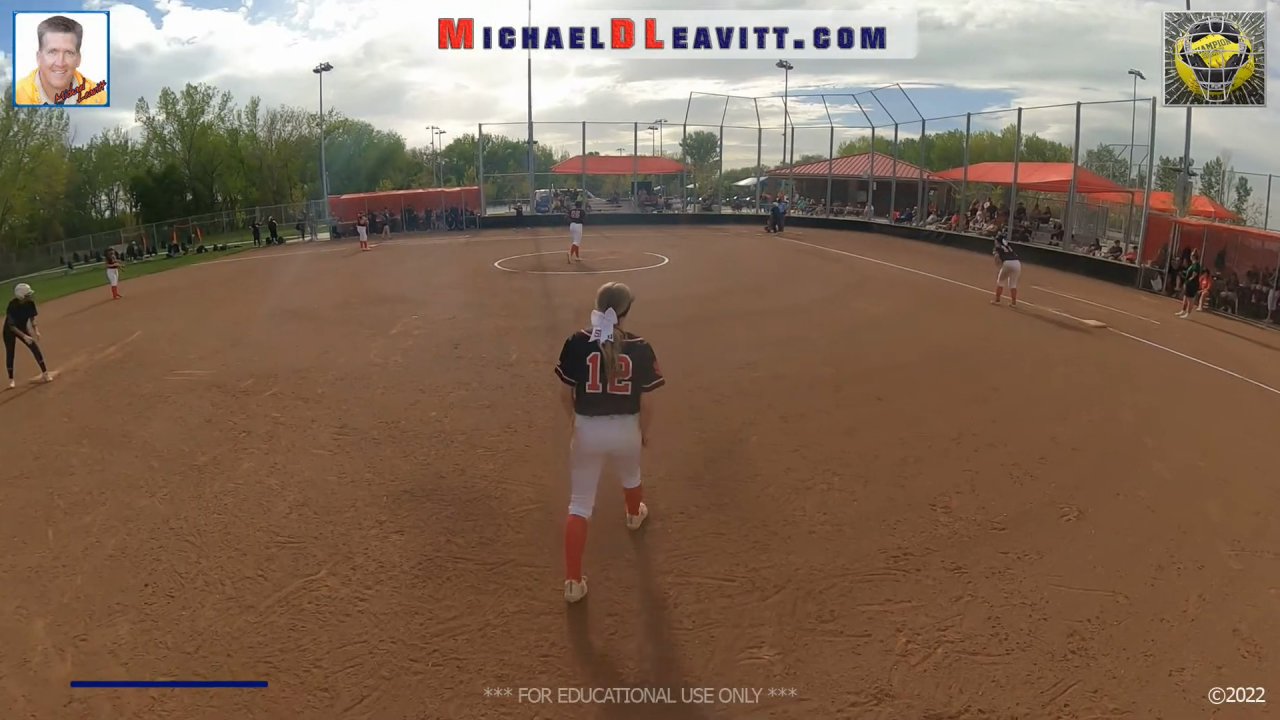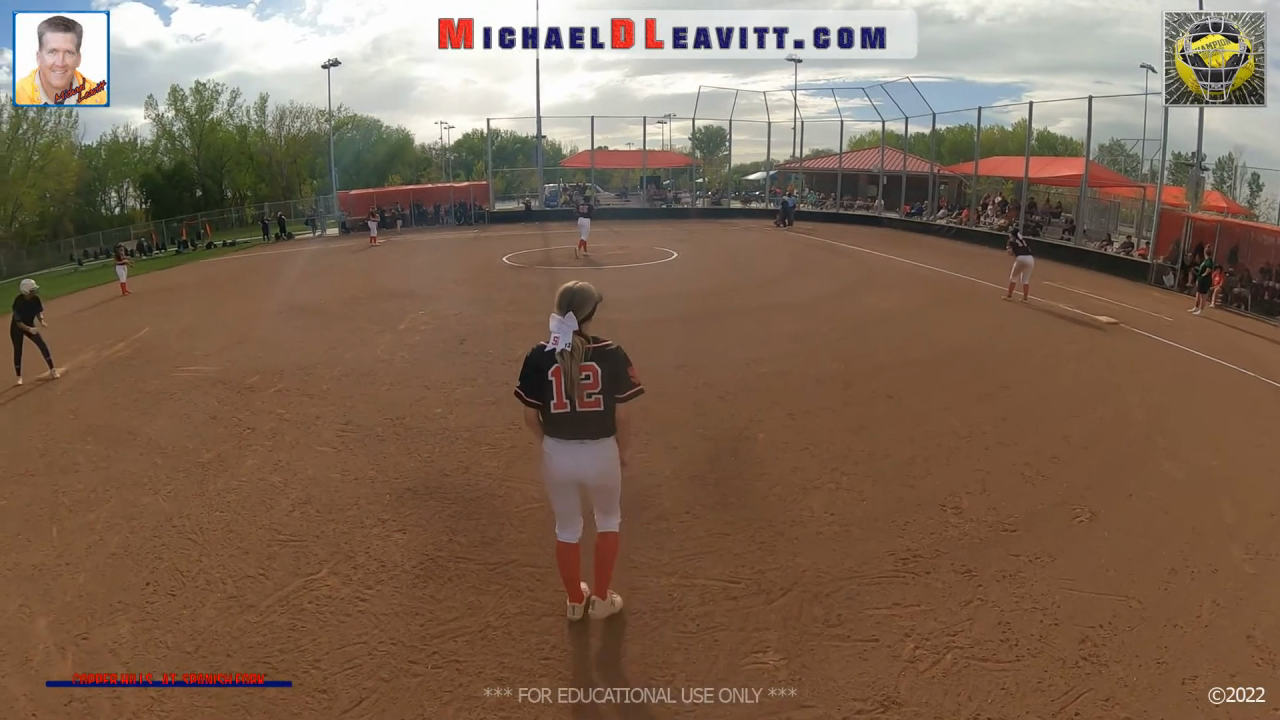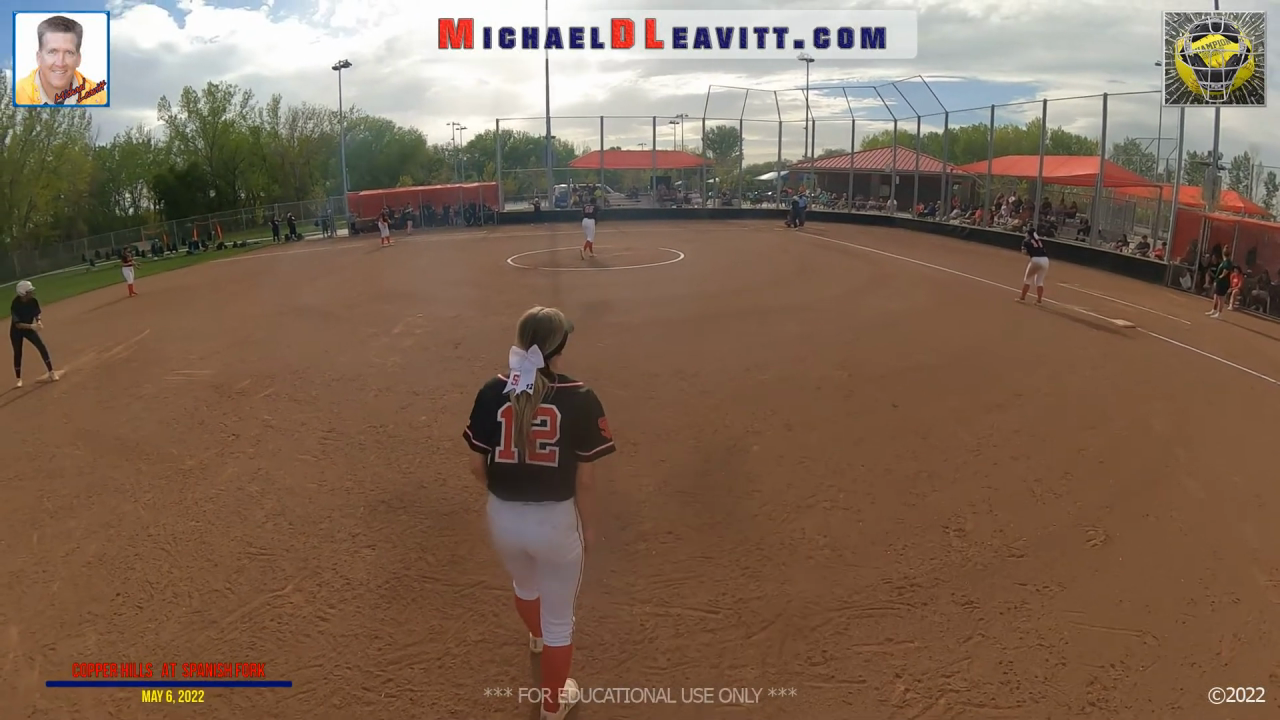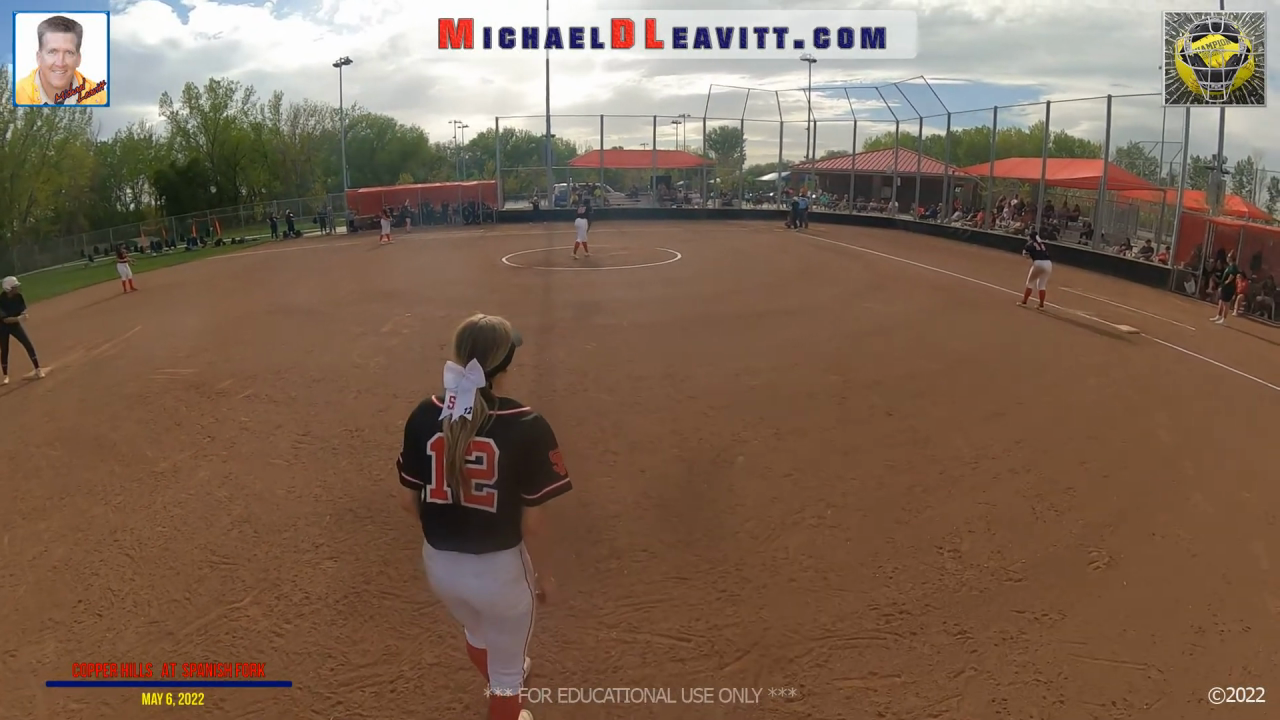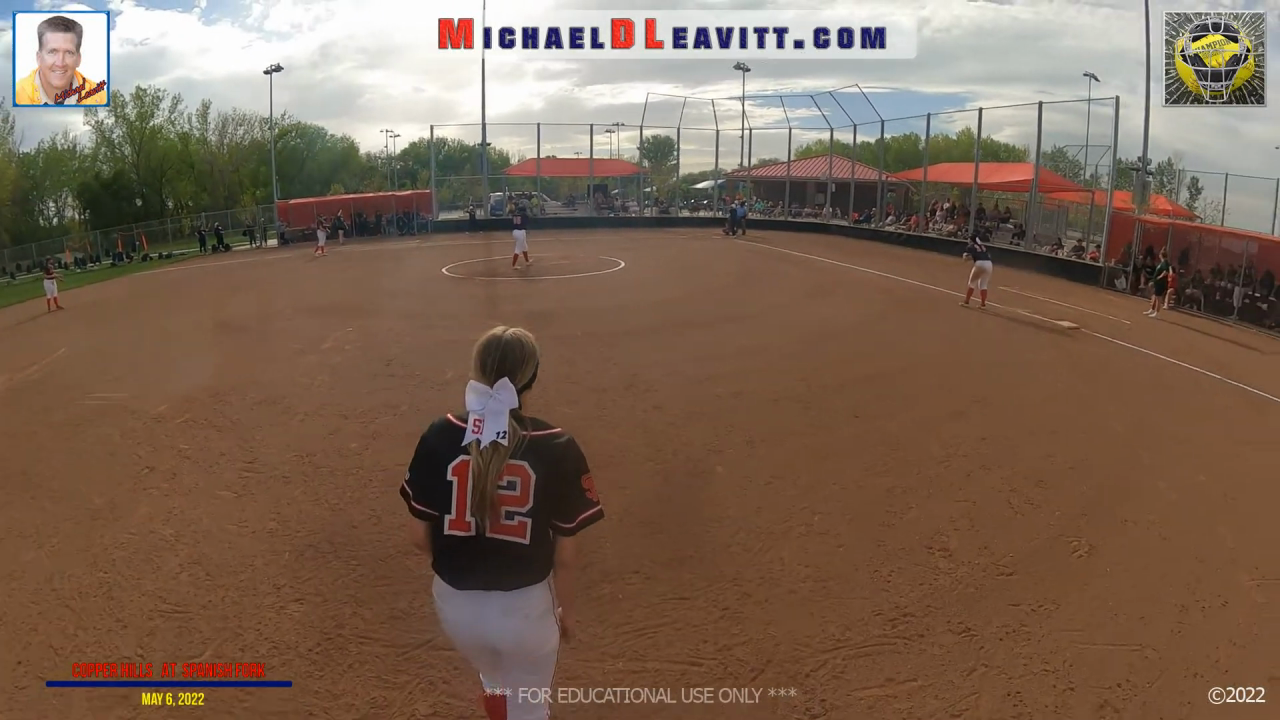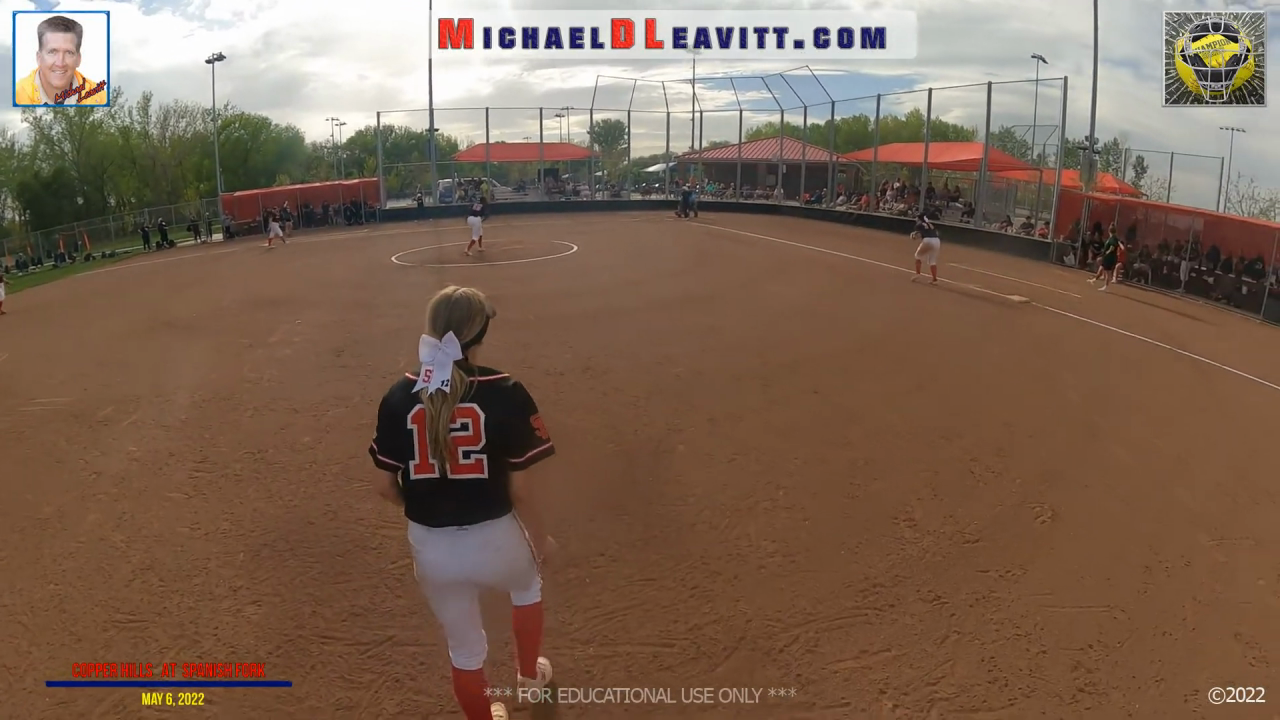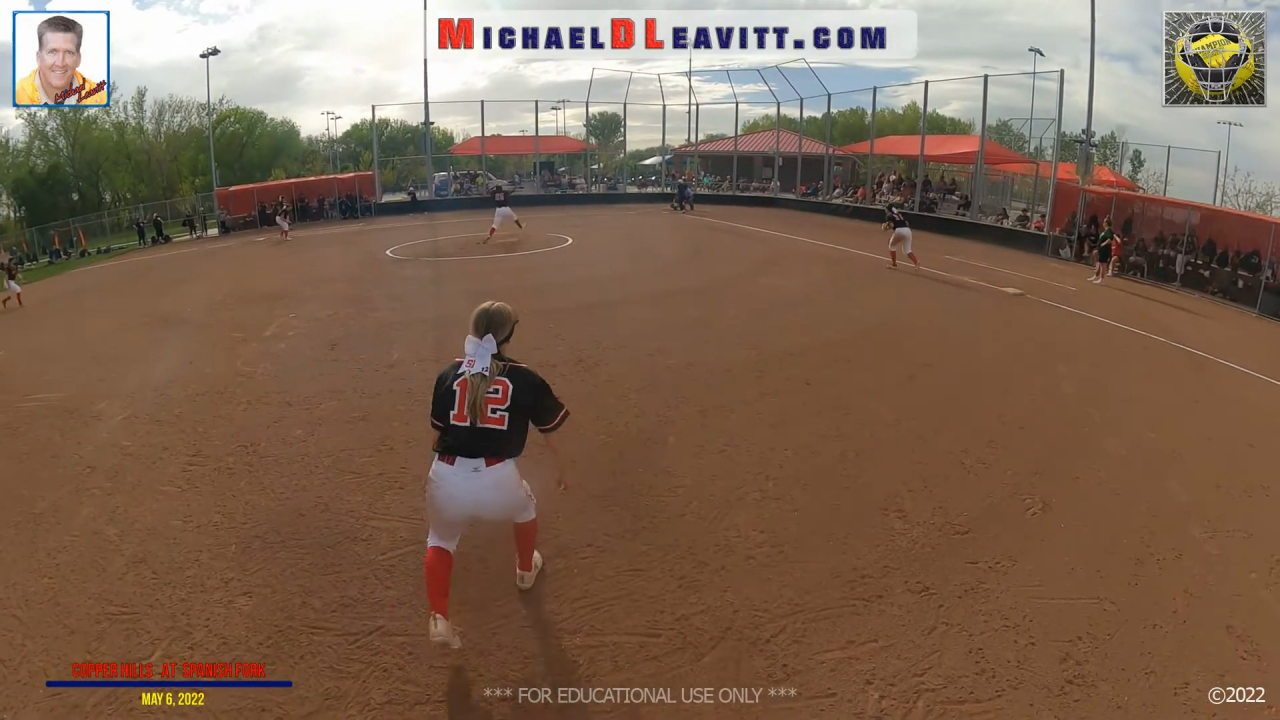
dt=0.5s
person 1, frame 1
left shoulder: (577, 343)
right shoulder: (640, 348)
left elbow: (566, 395)
right elbow: (646, 402)
right wrist: (644, 431)
left hip: (587, 429)
right hip: (626, 429)
left knee: (580, 505)
right knee: (630, 476)
right ankle: (634, 515)
person 1, frame 2
left shoulder: (539, 356)
right shoulder: (611, 355)
left elbow: (531, 417)
right elbow: (622, 416)
right wrist: (622, 451)
left hip: (557, 455)
right hip: (601, 453)
left knee: (567, 530)
right knee: (608, 519)
person 1, frame 3
left shoulder: (492, 393)
right shoulder: (579, 399)
left elbow: (478, 466)
right elbow: (584, 480)
right wrist: (586, 524)
left hip: (503, 519)
right hip: (556, 521)
left knee: (525, 584)
right knee: (558, 622)
left ankle: (538, 637)
person 1, frame 4
left shoulder: (424, 416)
right shoulder: (527, 427)
left elbow: (409, 502)
right elbow: (532, 522)
right wrist: (541, 573)
left hip: (440, 564)
right hip: (501, 569)
left knee: (477, 633)
right knee: (507, 670)
left ankle: (501, 684)
person 1, frame 5
left shoulder: (439, 438)
right shoulder: (557, 449)
left elbow: (419, 536)
right elbow: (565, 554)
right wrist: (567, 609)
left hip: (455, 603)
right hip: (526, 606)
left knee: (493, 679)
person 1, frame 6
left shoulder: (399, 397)
right shoulder: (506, 393)
left elbow: (385, 487)
right elbow: (520, 488)
right wrist: (539, 536)
left hip: (430, 548)
right hip: (495, 539)
left knee: (465, 650)
right knee: (527, 582)
right ankle: (530, 674)
person 1, frame 7
left shoulder: (449, 374)
right shoulder: (528, 379)
right elbow: (552, 434)
right wrist: (560, 472)
left hip: (446, 478)
right hip: (497, 481)
left knee: (440, 541)
right knee: (525, 505)
left ankle: (439, 618)
right ankle: (525, 572)
